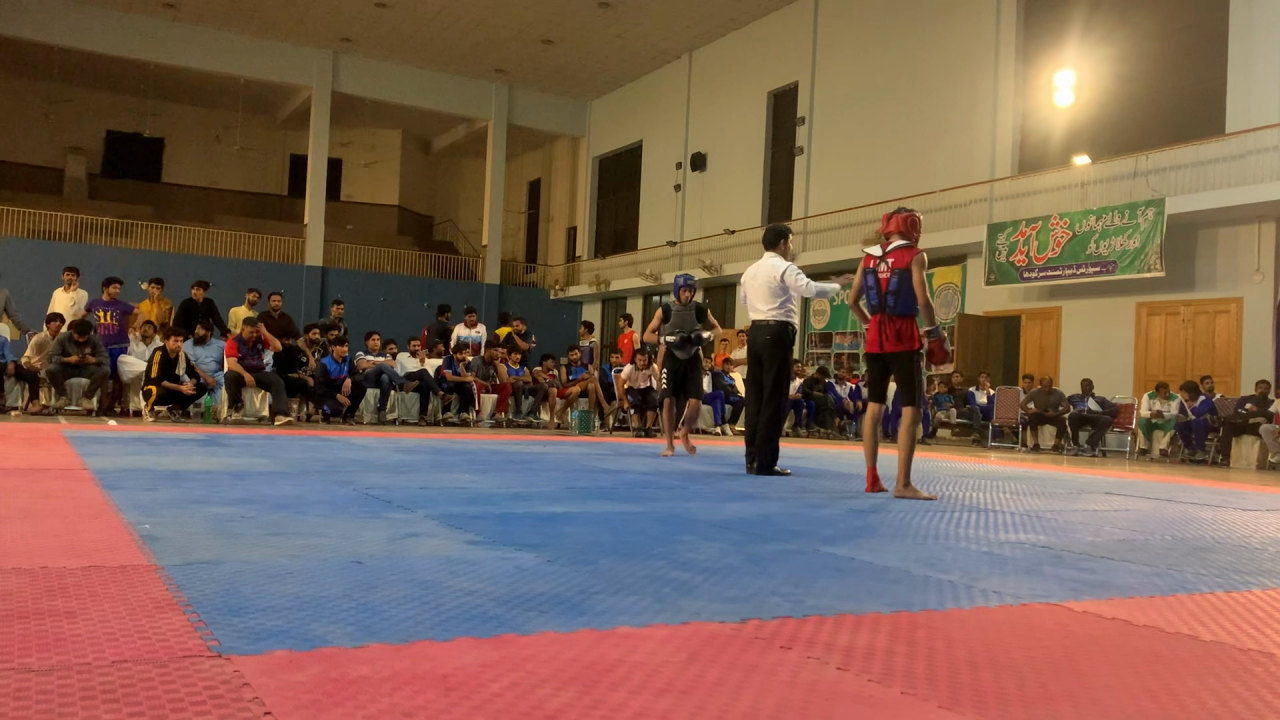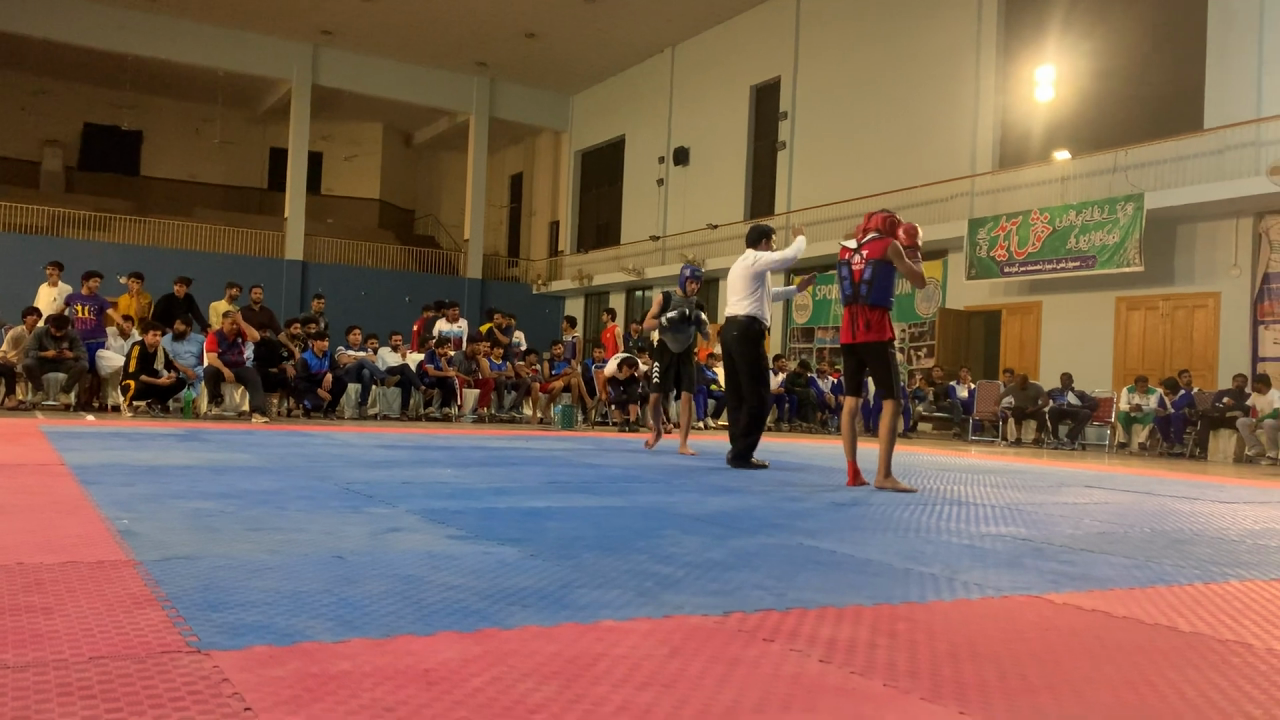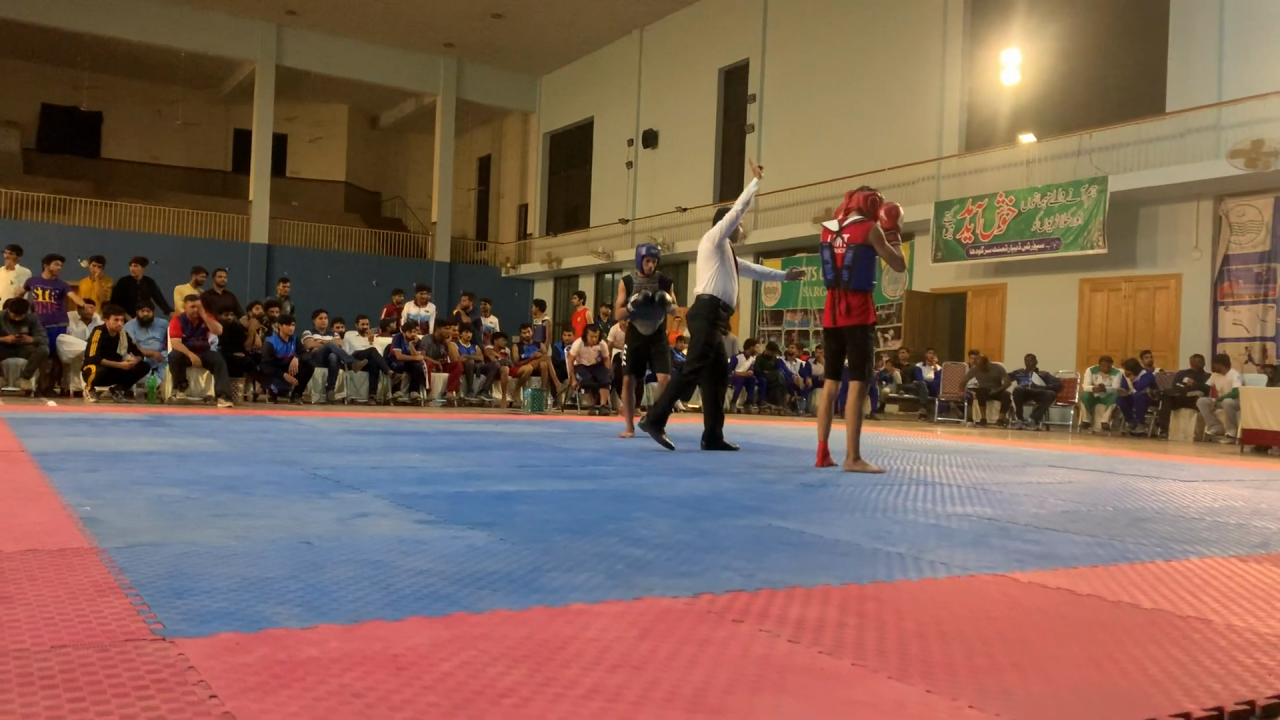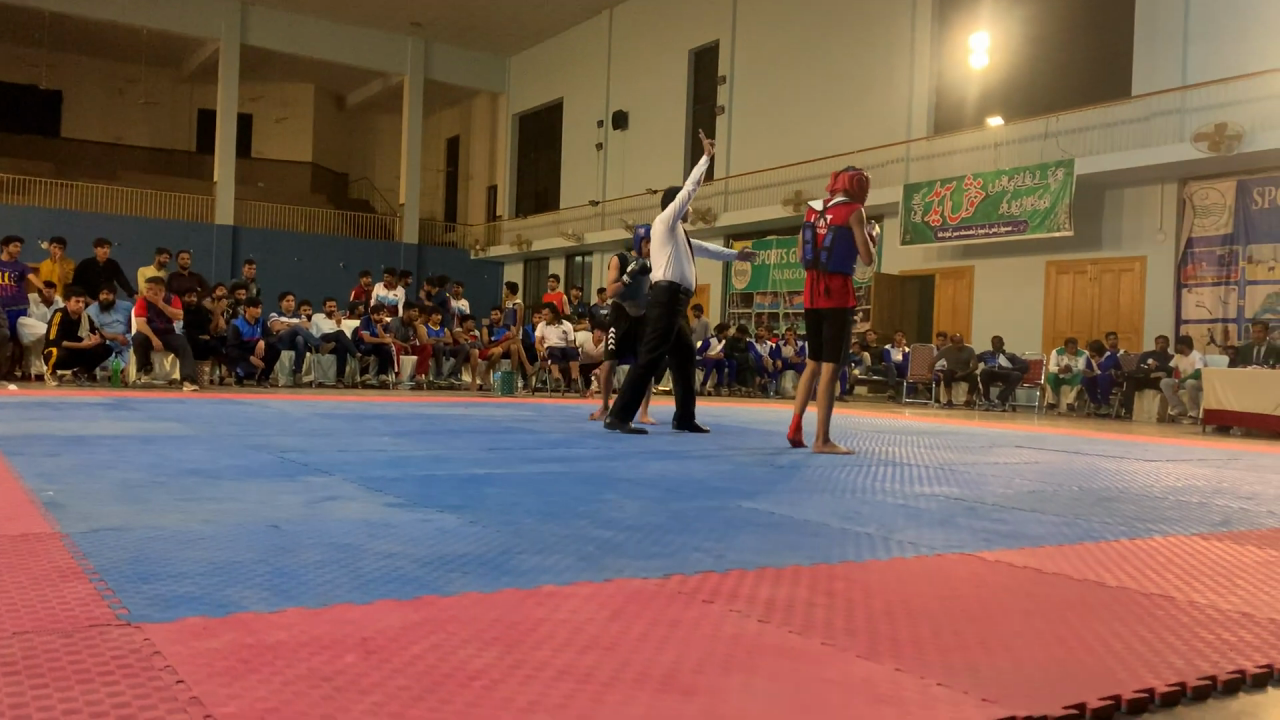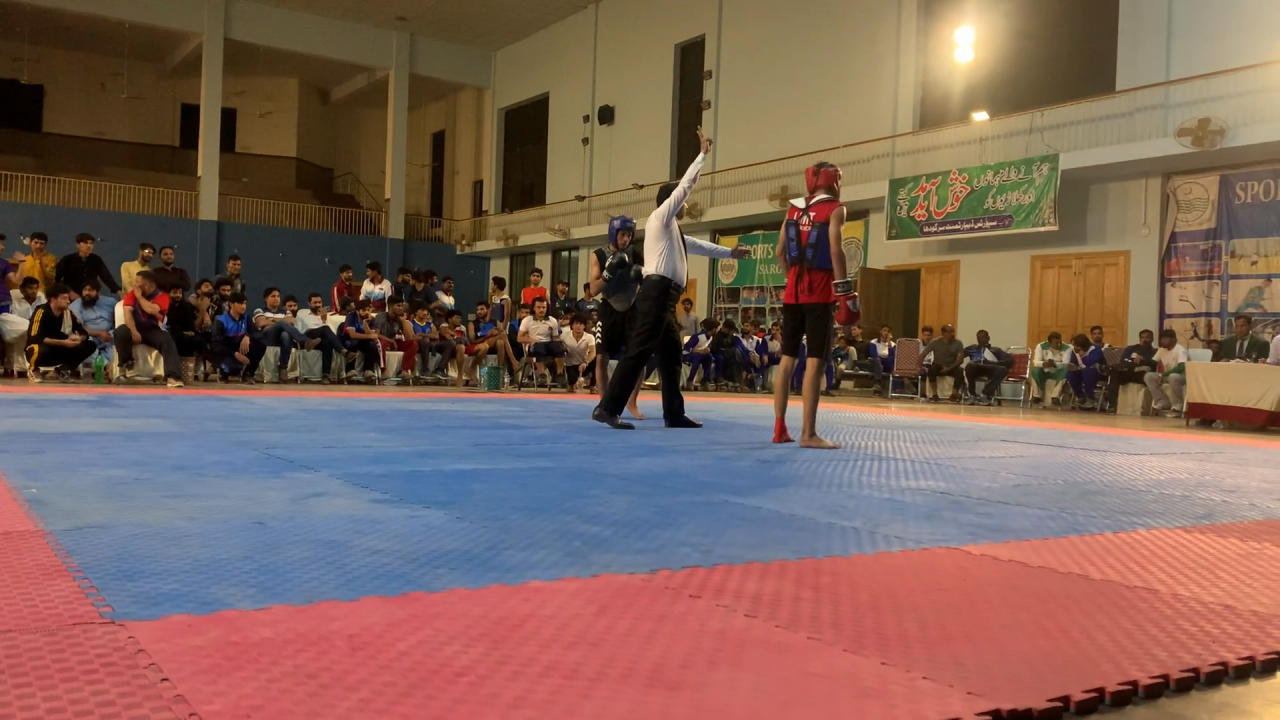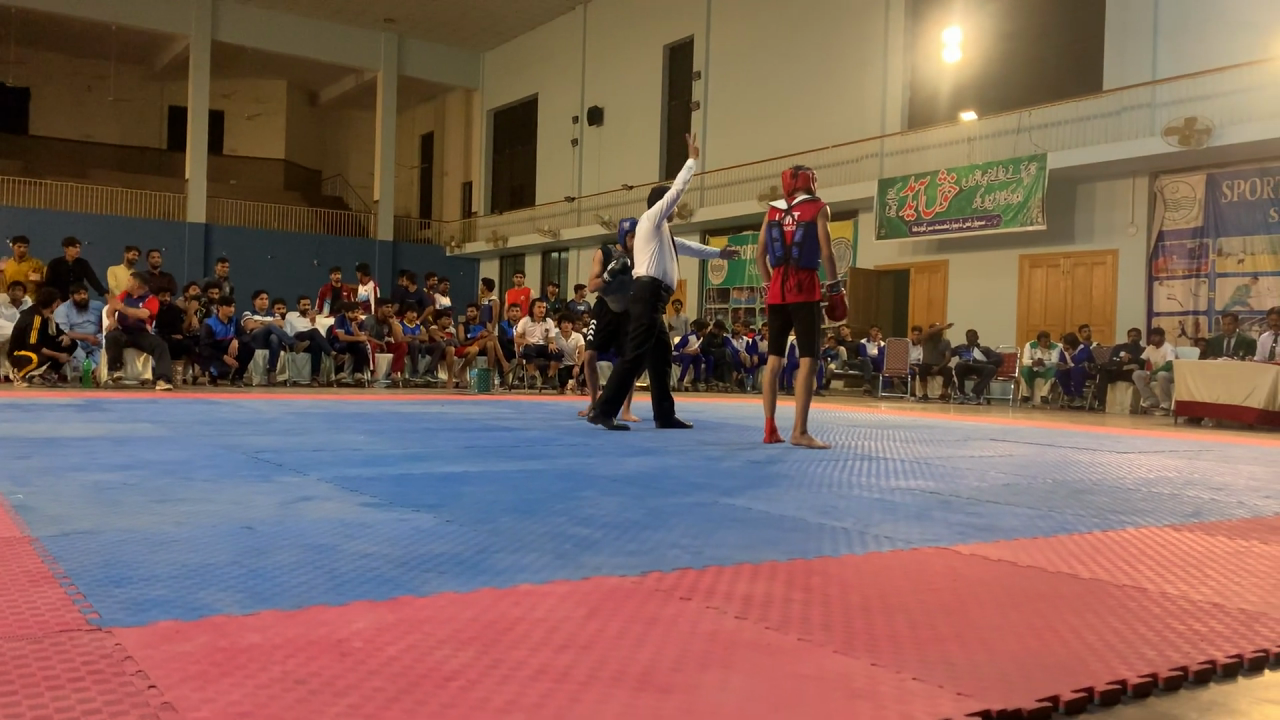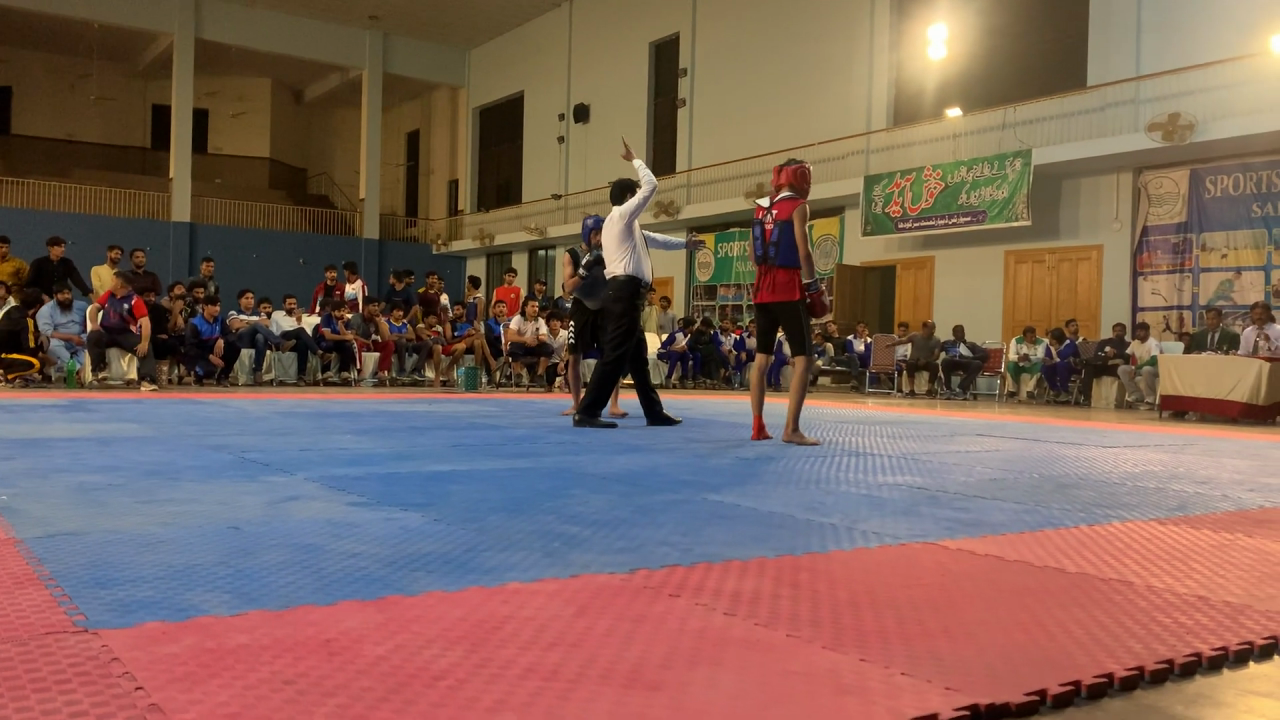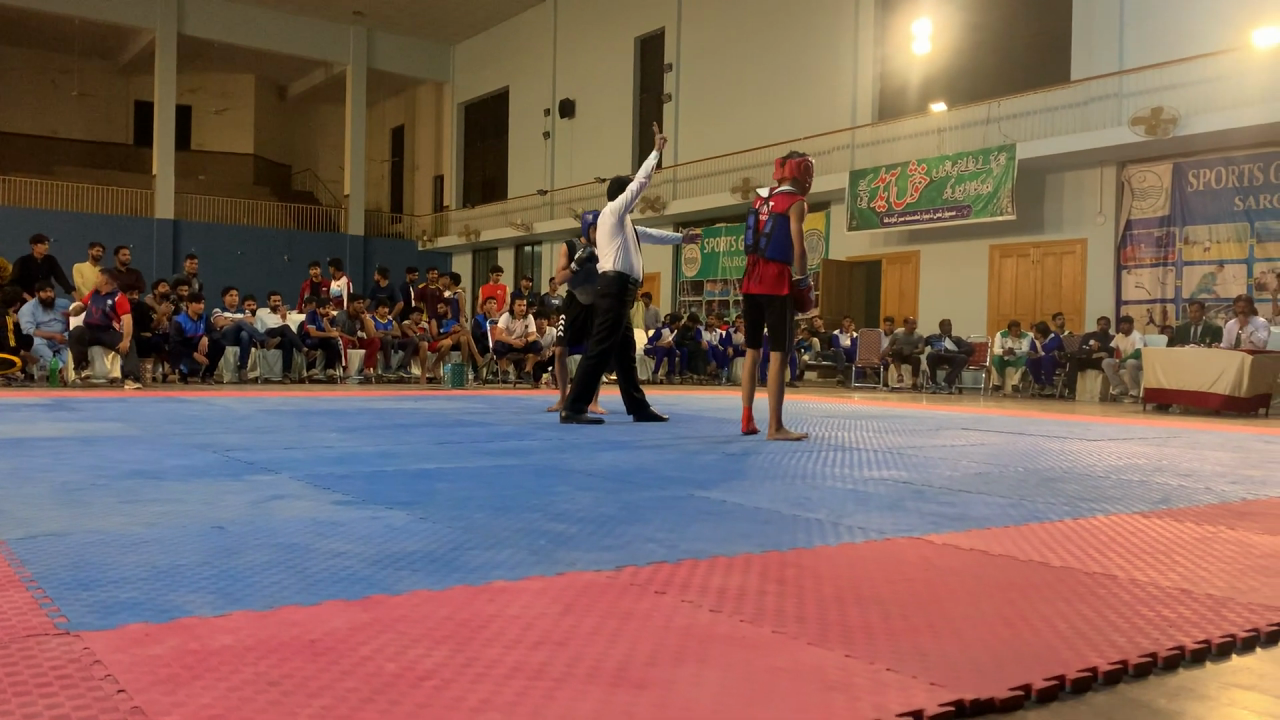
dt=0.5s
person 1, frame 1
left shoulder: (750, 271)
right shoulder: (784, 268)
left elbow: (744, 299)
right elbow: (812, 289)
right wrist: (837, 286)
left hip: (756, 333)
right hip: (778, 334)
left knee: (756, 398)
right knee: (774, 400)
left ankle: (754, 459)
right ankle: (764, 462)
person 1, frame 2
left shoulder: (741, 265)
right shoulder: (755, 260)
left elbow: (765, 294)
right elbow: (791, 255)
left wrist: (796, 288)
right wrist: (800, 238)
left hip: (733, 330)
right hip: (746, 332)
left knee: (739, 396)
right knee: (757, 397)
left ankle: (740, 454)
right ankle: (742, 453)
person 1, frame 3
left shoulder: (727, 254)
right shoulder: (714, 239)
left elbow: (754, 270)
right elbow: (738, 208)
left wrist: (784, 275)
right wrist: (756, 180)
left hip: (714, 316)
right hip: (708, 312)
left knee: (715, 376)
right knee: (694, 369)
left ankle: (713, 436)
right ankle: (654, 419)
person 1, frame 4
left shoulder: (678, 234)
right shoulder: (665, 222)
left elbow: (703, 249)
right elbow: (689, 188)
left wrist: (735, 255)
right wrist: (706, 156)
left hip: (673, 301)
right hip: (667, 298)
left knee: (684, 357)
right knee: (651, 357)
left ankle: (685, 417)
right ankle: (619, 416)
person 1, frame 5
left shoulder: (672, 230)
right shoulder: (661, 218)
left elbow: (698, 245)
right elbow: (685, 186)
left wrist: (729, 252)
right wrist: (703, 154)
left hip: (662, 295)
right hip: (657, 292)
left knee: (671, 355)
right knee: (639, 351)
left ankle: (674, 414)
right ankle: (607, 408)
person 1, frame 6
left shoulder: (661, 231)
right shoulder: (652, 217)
left elbow: (687, 247)
right elbow: (678, 188)
left wrist: (719, 253)
right wrist: (692, 160)
left hip: (652, 296)
right hip: (649, 294)
left knee: (660, 356)
right knee: (635, 355)
left ankle: (664, 415)
right ankle: (603, 411)
person 1, frame 7
left shoulder: (624, 224)
right shoulder: (622, 214)
left elbow: (652, 239)
right elbow: (650, 186)
left wrist: (685, 244)
right wrist: (635, 160)
left hip: (623, 292)
right hip: (626, 291)
left knee: (637, 354)
right knee: (616, 354)
left ankle: (653, 410)
right ankle: (586, 412)
person 1, frame 8
left shoulder: (622, 222)
right shoulder: (614, 210)
left elbow: (648, 234)
right elbow: (640, 180)
left wrist: (681, 238)
right wrist: (656, 151)
left hip: (618, 289)
right hip: (614, 288)
left knee: (624, 351)
right knee: (600, 349)
left ankle: (638, 408)
right ankle: (573, 409)
person 2, frame 1
left shoulder: (869, 256)
right shoulder: (914, 255)
left elbow: (852, 300)
right elbow: (922, 301)
right wrist: (934, 333)
left hip: (876, 337)
right hip: (903, 339)
left knee: (874, 407)
right knee: (910, 411)
left ankle: (872, 479)
right ankle: (903, 483)
person 2, frame 2
left shoulder: (846, 248)
right shoulder: (889, 246)
right elbow: (919, 281)
right wrist: (912, 251)
left hip: (849, 329)
right hip: (876, 330)
left knee: (852, 400)
right knee: (891, 402)
left ankle: (853, 472)
right ankle: (884, 474)
person 2, frame 3
left shoulder: (828, 230)
right shoulder: (869, 228)
right elbow: (899, 265)
right wrist: (893, 233)
left hip: (831, 312)
right hip: (858, 313)
left knee: (831, 384)
right knee: (858, 385)
left ankle: (823, 453)
right ankle: (852, 457)
person 2, frame 4
left shoulder: (813, 210)
right shoulder: (853, 212)
left elbow: (801, 254)
right elbow: (867, 258)
right wrist: (870, 239)
left hip: (812, 293)
right hip: (838, 294)
left knee: (813, 362)
right knee: (831, 367)
left ankle: (795, 426)
right ankle: (822, 439)
person 2, frame 5
left shoulder: (794, 208)
right shoulder: (835, 209)
left elbow: (780, 251)
right elbow: (834, 251)
right wrist: (844, 291)
left hip: (793, 290)
right hip: (820, 291)
left knee: (787, 360)
right knee: (815, 363)
left ankle: (779, 429)
right ankle: (808, 433)
person 2, frame 6
left shoulder: (773, 210)
right shoulder: (818, 208)
left elbow: (760, 254)
right elbow: (826, 252)
right wrist: (835, 287)
left hip: (777, 290)
right hip: (805, 290)
left knee: (774, 360)
right knee: (808, 361)
left ankle: (770, 429)
right ankle: (799, 431)
person 2, frame 7
left shoulder: (761, 208)
right shoulder: (798, 206)
right elbow: (803, 252)
right wrist: (813, 285)
left hip: (763, 288)
right hip: (788, 288)
left knee: (762, 358)
right knee: (803, 359)
left ankle: (758, 427)
right ankle: (791, 428)
person 2, frame 8
left shoulder: (759, 198)
right shoulder: (796, 202)
right elbow: (798, 249)
right wrist: (802, 280)
left hip: (751, 279)
right hip: (777, 281)
left knee: (753, 352)
right knee: (778, 355)
left ankle: (747, 419)
right ankle: (775, 426)
person 3, frame 1
left shoulder: (701, 310)
right shoulder: (664, 310)
left elbow: (717, 329)
right elbow: (647, 336)
left wrist: (706, 336)
right wrist: (666, 339)
left hip: (692, 360)
right hip: (672, 359)
left knee: (695, 404)
right knee: (669, 402)
left ankle: (684, 435)
right ankle: (669, 445)
person 3, frame 2
left shoulder: (698, 305)
right shoulder: (664, 298)
left elbow: (707, 337)
right elbow: (647, 325)
left wrist: (703, 325)
right wrist: (667, 319)
left hip: (686, 354)
right hip: (664, 351)
left knee: (687, 398)
right knee: (655, 398)
left ankle: (683, 444)
right ankle: (657, 431)
person 3, frame 3
left shoulder: (665, 282)
right shoulder: (626, 282)
left elbow: (674, 311)
right elbow: (618, 315)
left wrist: (668, 303)
right wrist: (633, 304)
left hip: (657, 336)
right hip: (635, 334)
left knee: (665, 380)
right knee: (628, 381)
right ankle: (629, 427)
person 3, frame 4
left shoulder: (653, 263)
right shoulder: (619, 260)
right elbow: (610, 292)
right wrist: (629, 275)
left hip: (642, 317)
right hip: (620, 315)
right knee: (608, 365)
left ankle: (644, 412)
right ankle: (604, 407)
person 3, frame 5
left shoulder: (637, 254)
right shoulder: (598, 256)
right elbow: (593, 289)
left wrist: (642, 276)
right wrist: (610, 271)
left hip: (631, 310)
right hip: (609, 310)
right knee: (601, 358)
left ankle: (632, 403)
person 3, frame 6
right shoulder: (603, 253)
right elbow: (591, 286)
right wrist: (611, 273)
left hip: (627, 312)
right hip: (604, 310)
right knee: (590, 356)
left ankle: (626, 410)
right ankle: (594, 401)
person 3, frame 7
right shoulder: (571, 255)
right elbow: (568, 288)
right wrist: (586, 269)
left hip: (604, 309)
right hip: (581, 309)
right knee: (574, 359)
left ankle: (614, 405)
right ankle: (576, 404)
person 3, frame 8
right shoulder: (568, 247)
right elbow: (558, 280)
right wrist: (577, 264)
left hip: (596, 305)
right hip: (573, 304)
right knee: (560, 352)
left ankle: (593, 402)
right ankle: (563, 399)
